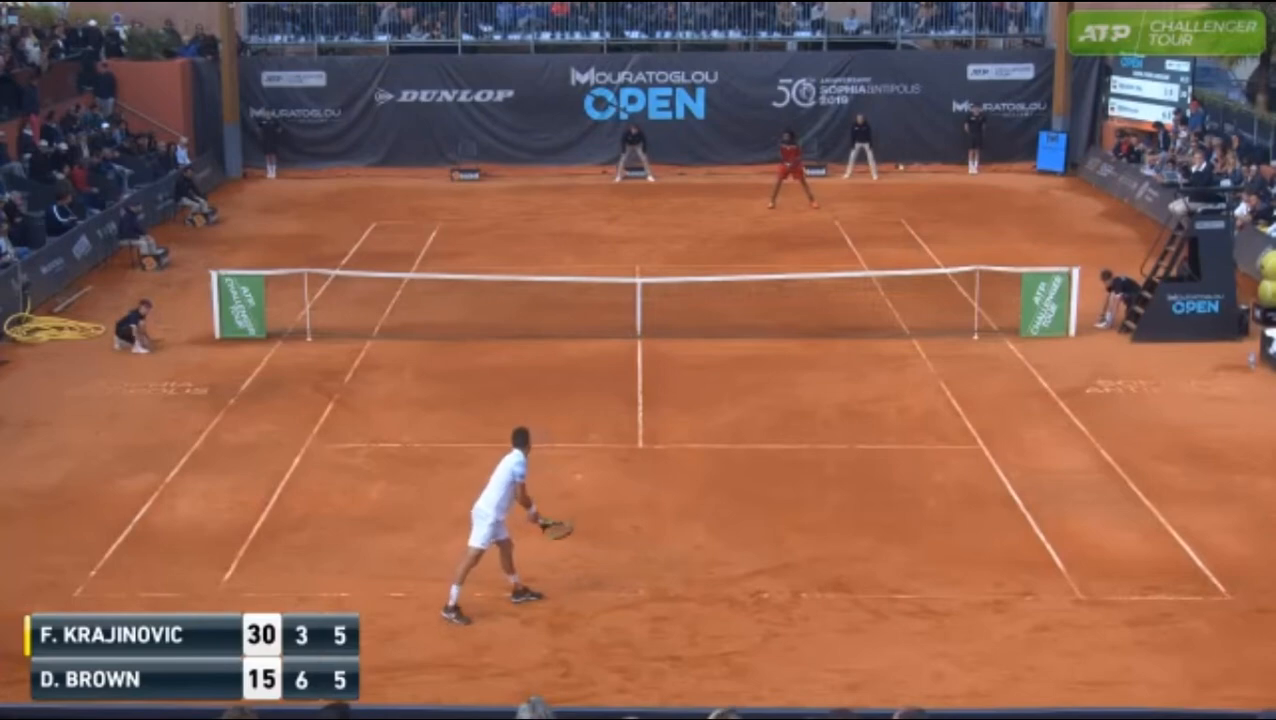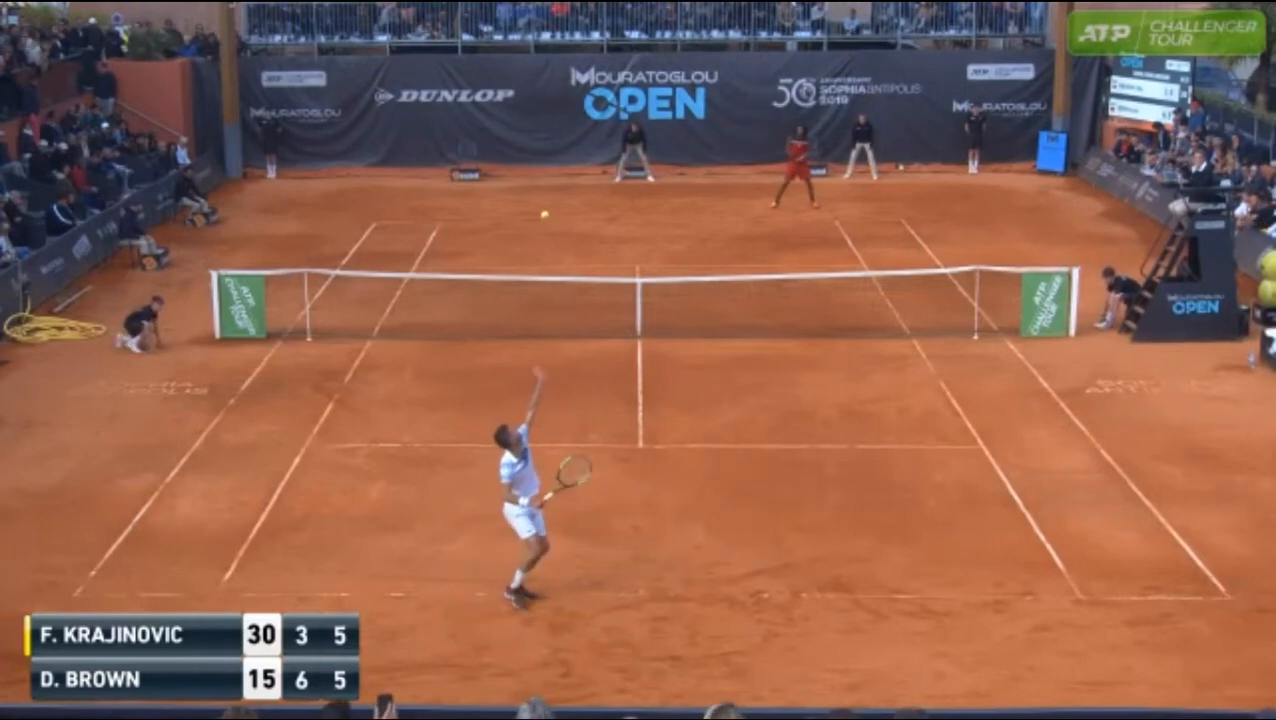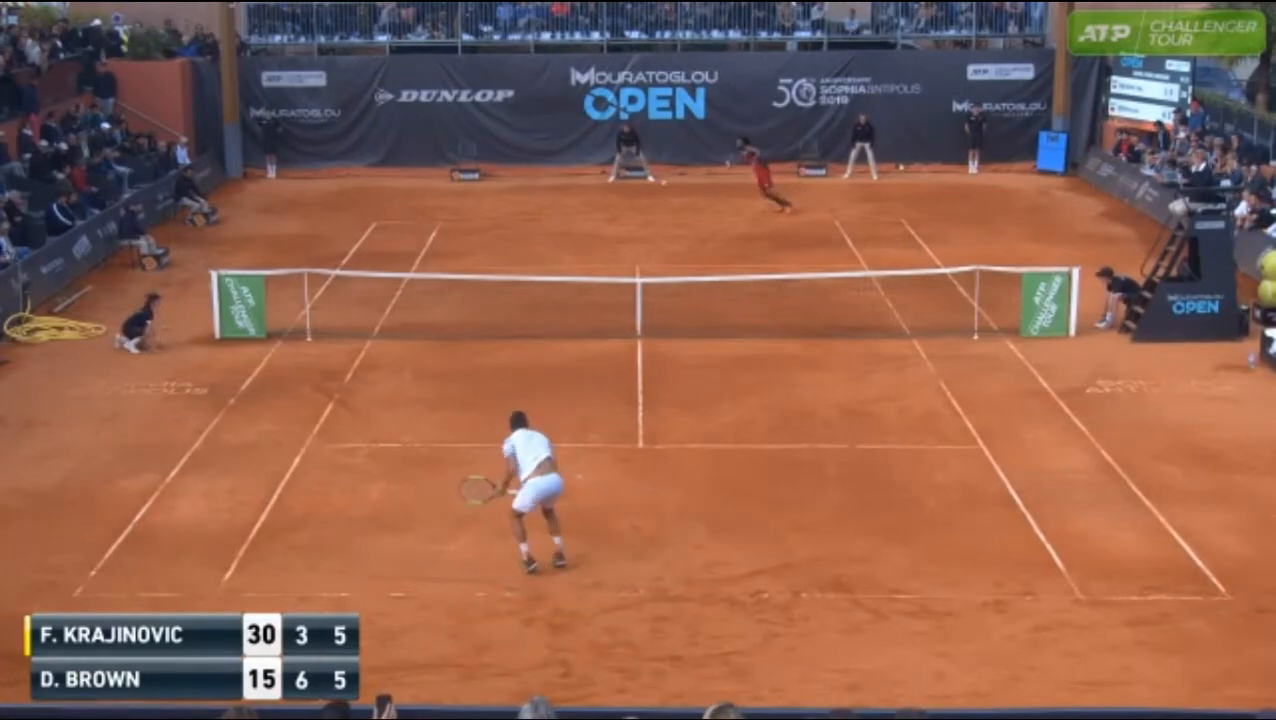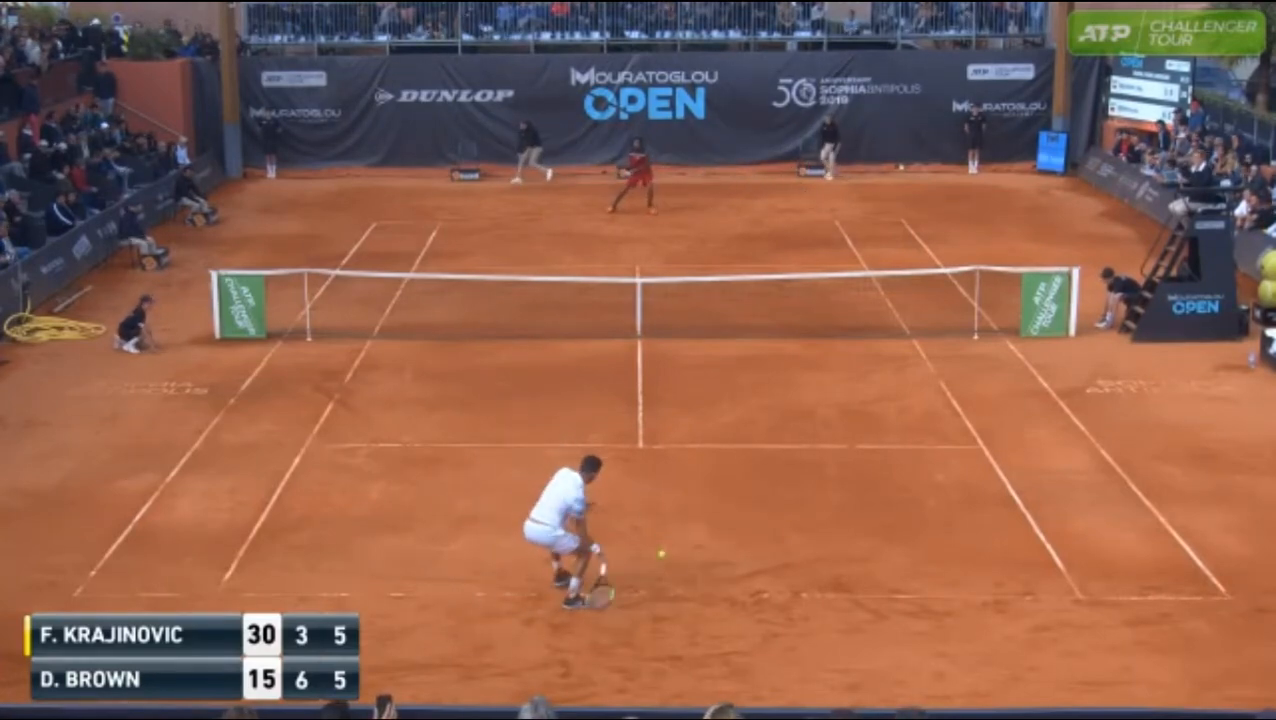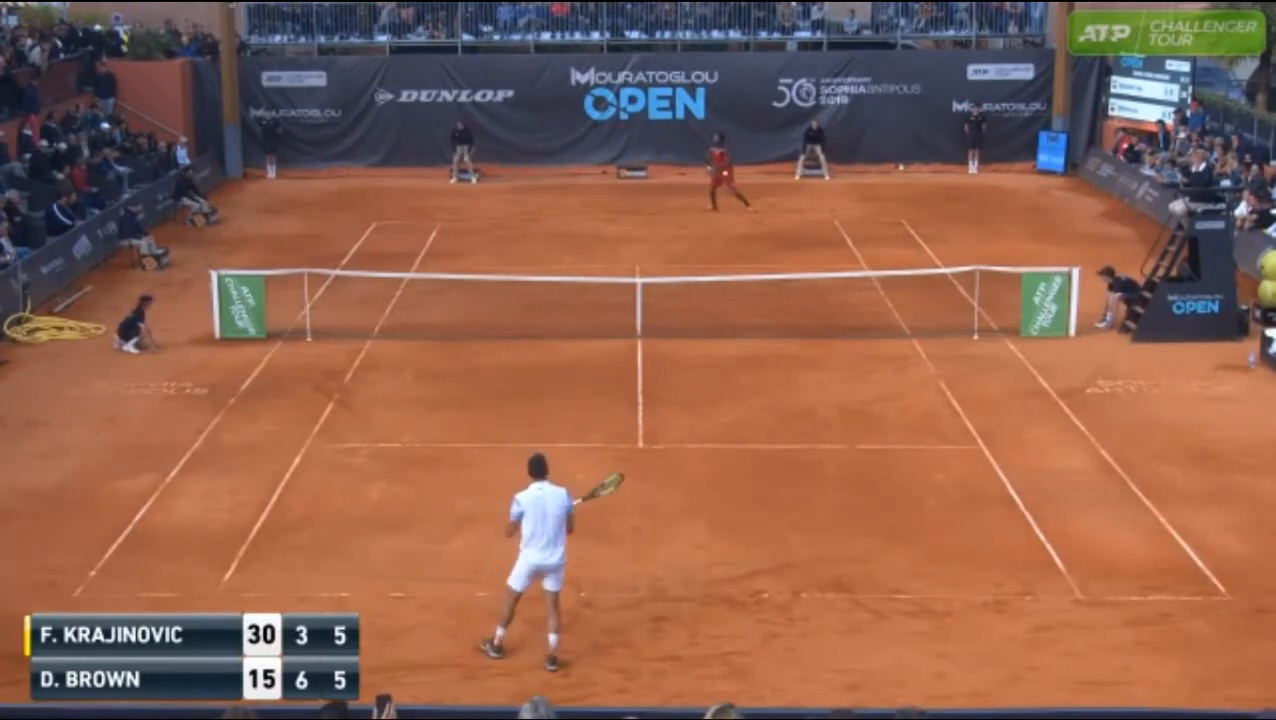
dt=1s
person 1, frame 1
left shoulder: (513, 459)
right shoulder: (519, 461)
left elbow: (514, 494)
right elbow: (521, 495)
left wrist: (529, 510)
right wrist: (532, 510)
left hip: (492, 513)
right hip: (487, 514)
left knee: (507, 546)
right knee: (472, 557)
left ankle: (518, 590)
right ankle: (451, 606)
person 1, frame 2
left shoulder: (523, 440)
right shoulder: (507, 464)
left elbow: (531, 409)
right elbow: (507, 496)
left wrist: (540, 383)
right wrist: (528, 501)
left hip: (530, 507)
right hip: (517, 510)
left knee: (543, 547)
right knee: (535, 549)
left ankle: (516, 586)
right ankle: (513, 589)
person 1, frame 3
left shoulder: (510, 441)
right shoulder: (542, 437)
left elbow: (511, 468)
left wrist: (503, 486)
left hip: (535, 485)
right hip: (554, 480)
left knee: (515, 516)
right knee: (548, 513)
left ankle: (528, 559)
right ankle: (559, 555)
person 1, frame 4
left shoulder: (564, 473)
right shoulder: (578, 497)
right elbow: (580, 530)
right wrist: (594, 546)
left hip: (529, 528)
right hip: (545, 532)
left knee: (554, 539)
right knee: (584, 552)
left ankle: (558, 575)
right ankle: (572, 597)
person 1, frame 5
left shoulder: (521, 499)
right shoulder: (563, 494)
left elbow: (510, 532)
right elbow: (570, 529)
left hip: (529, 559)
right hip: (555, 560)
left knee: (511, 601)
right knee: (553, 606)
left ankle: (497, 644)
right ankle: (552, 656)
